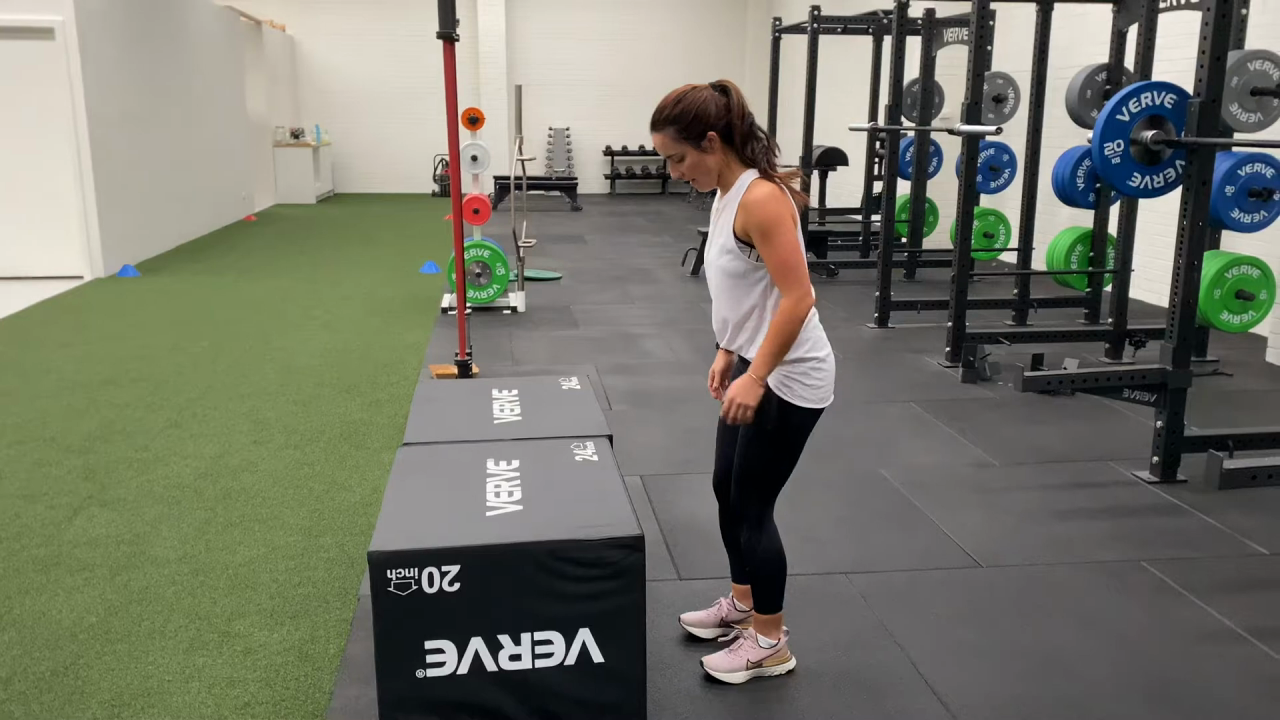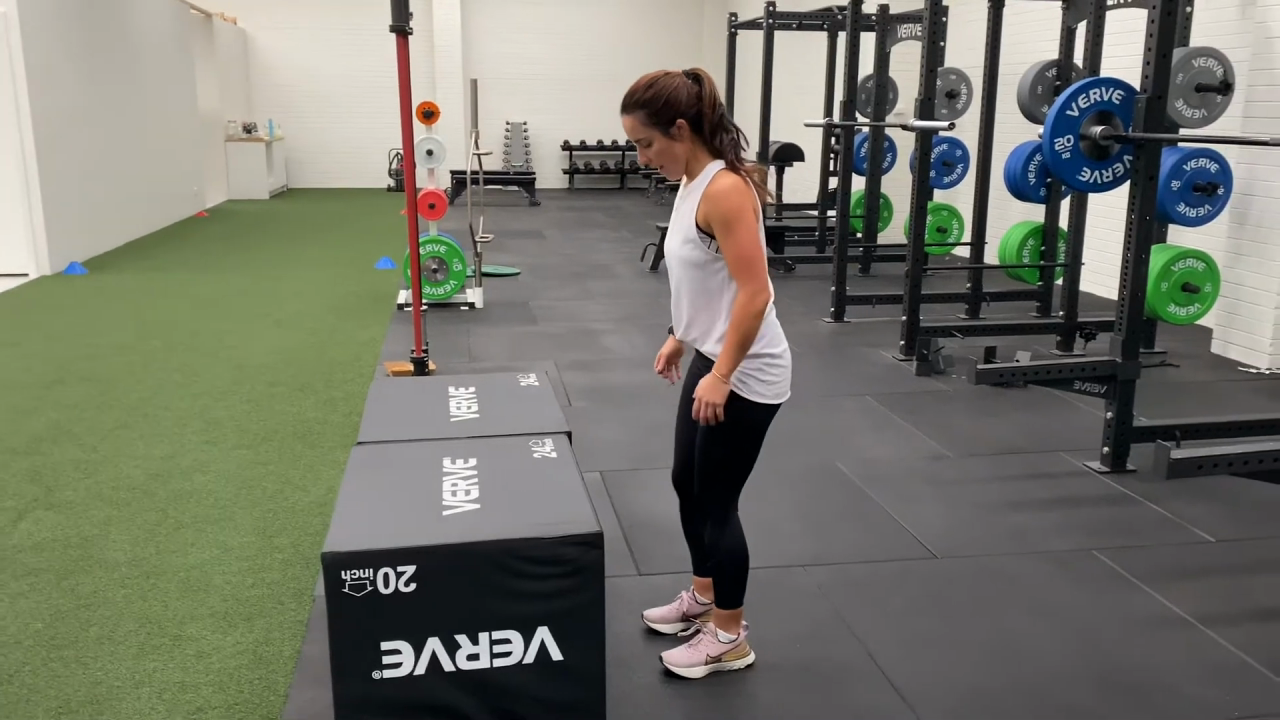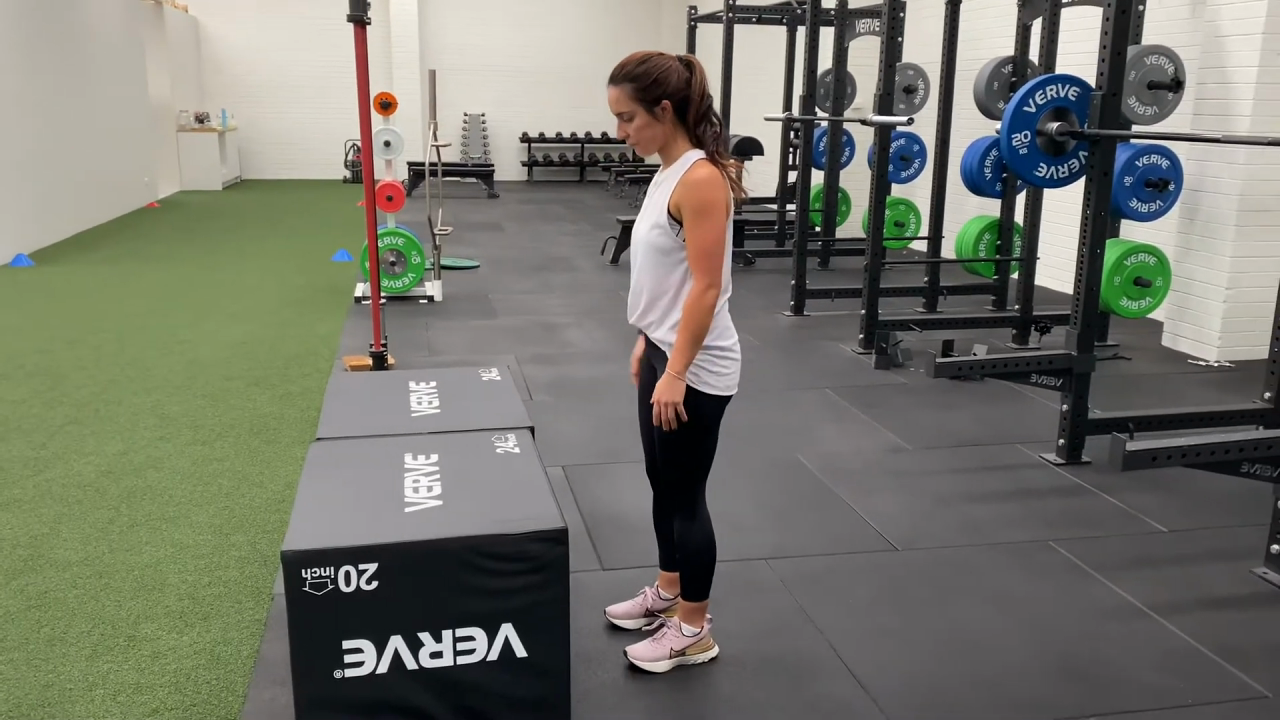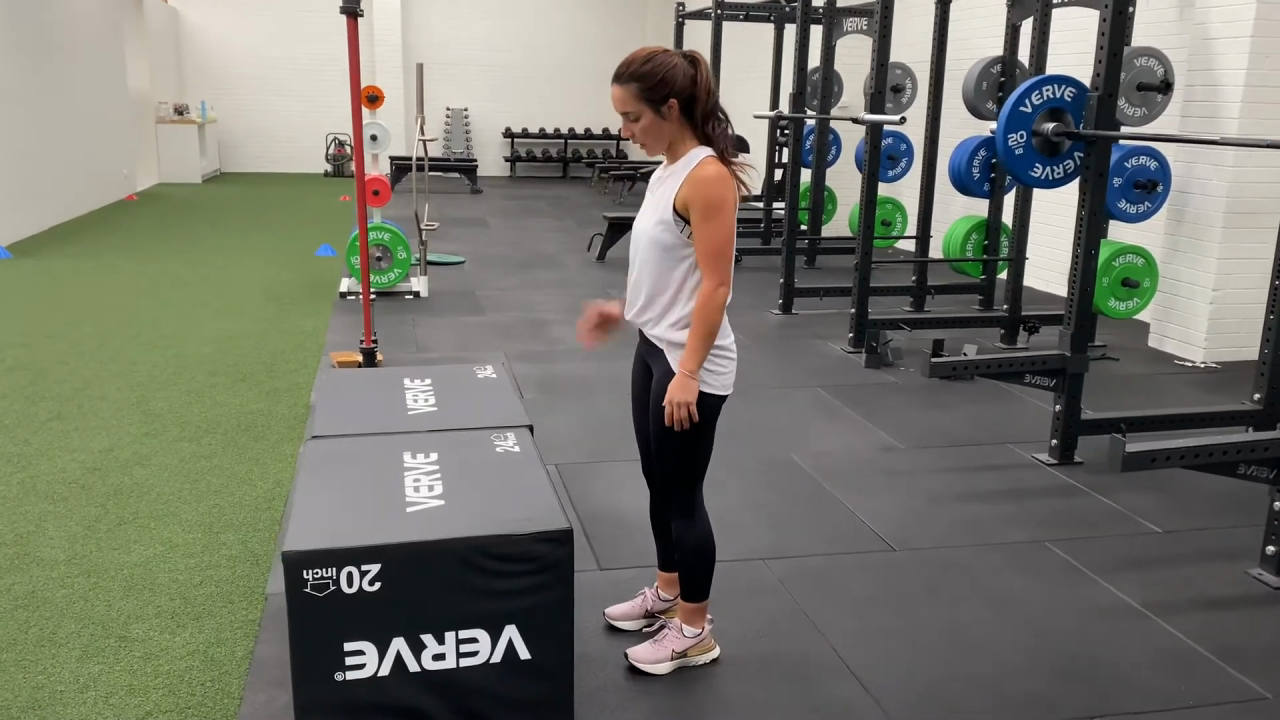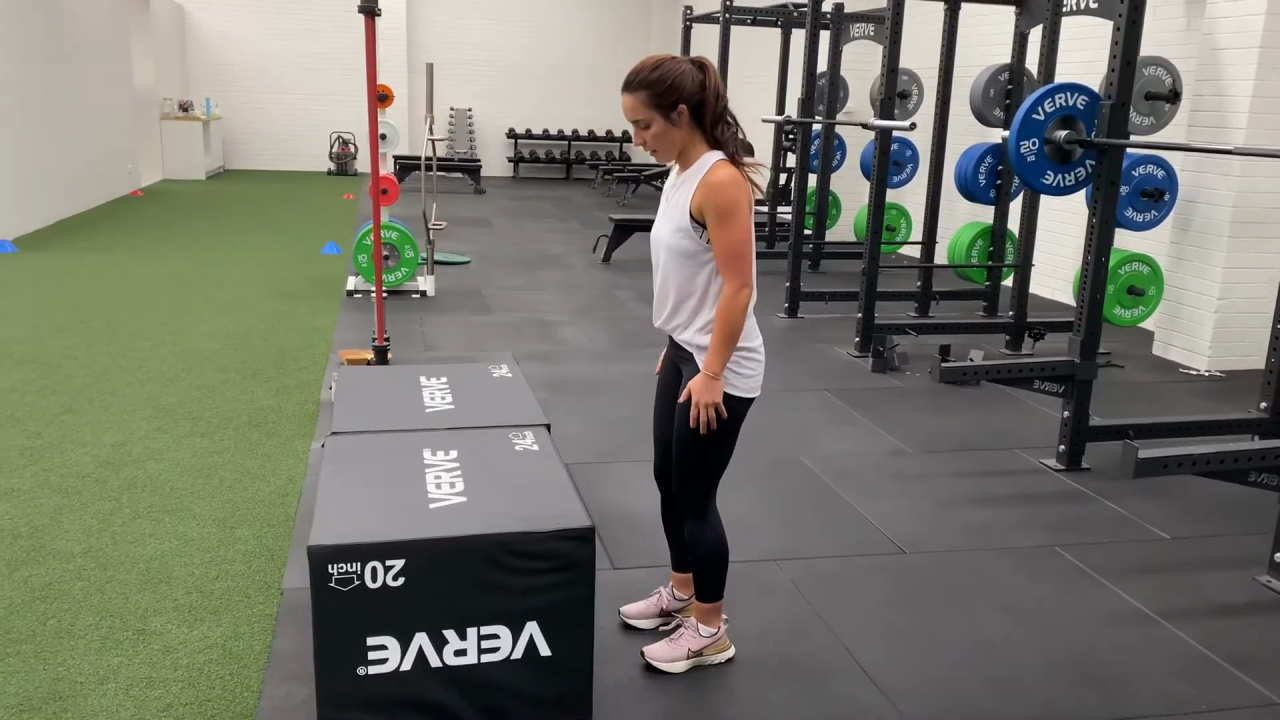
dt=1s
person 1, frame 1
left shoulder: (761, 199)
right shoulder: (727, 195)
left elbow: (797, 297)
left wrist: (753, 379)
right wrist: (727, 353)
left hip: (789, 378)
right hip: (755, 364)
left knee: (751, 503)
right knee: (728, 490)
left ankle: (770, 642)
right ankle: (742, 604)
person 1, frame 2
left shoulder: (724, 190)
right shoulder: (693, 183)
left elbow: (754, 292)
left wrist: (721, 378)
right wrist: (680, 336)
left hip: (745, 373)
right hip: (711, 358)
left knee: (716, 499)
right knee: (687, 484)
left ankle: (729, 637)
right ankle: (703, 596)
person 1, frame 3
left shoulder: (701, 179)
right shoulder: (670, 172)
left elbow: (706, 288)
left wrist: (675, 376)
left hip: (695, 367)
right hip: (665, 352)
left knee: (685, 495)
right knee: (662, 485)
left ankle: (693, 631)
right ankle: (668, 590)
person 1, frame 4
left shoulder: (707, 176)
right shoulder: (668, 170)
left elbow: (714, 286)
left wrist: (687, 375)
right wrist: (623, 311)
left hip: (689, 363)
right hip: (653, 351)
left knee: (682, 495)
right knee: (659, 484)
left ankle: (694, 630)
right ankle: (668, 592)
person 1, frame 5
left shoulder: (721, 181)
right shoulder: (681, 174)
left elbow: (737, 287)
left wrist: (711, 375)
left hip: (719, 368)
right hip: (685, 354)
left knee: (694, 494)
right knee: (669, 482)
left ankle: (709, 630)
right ankle: (681, 592)
